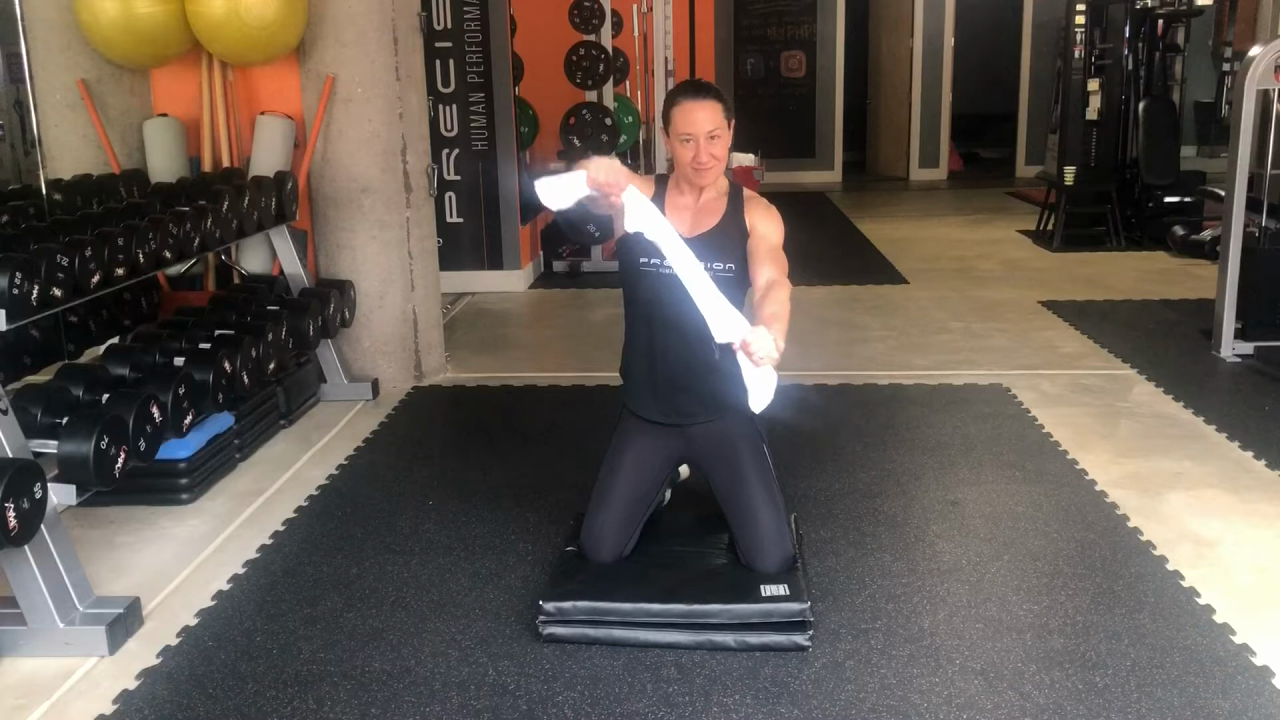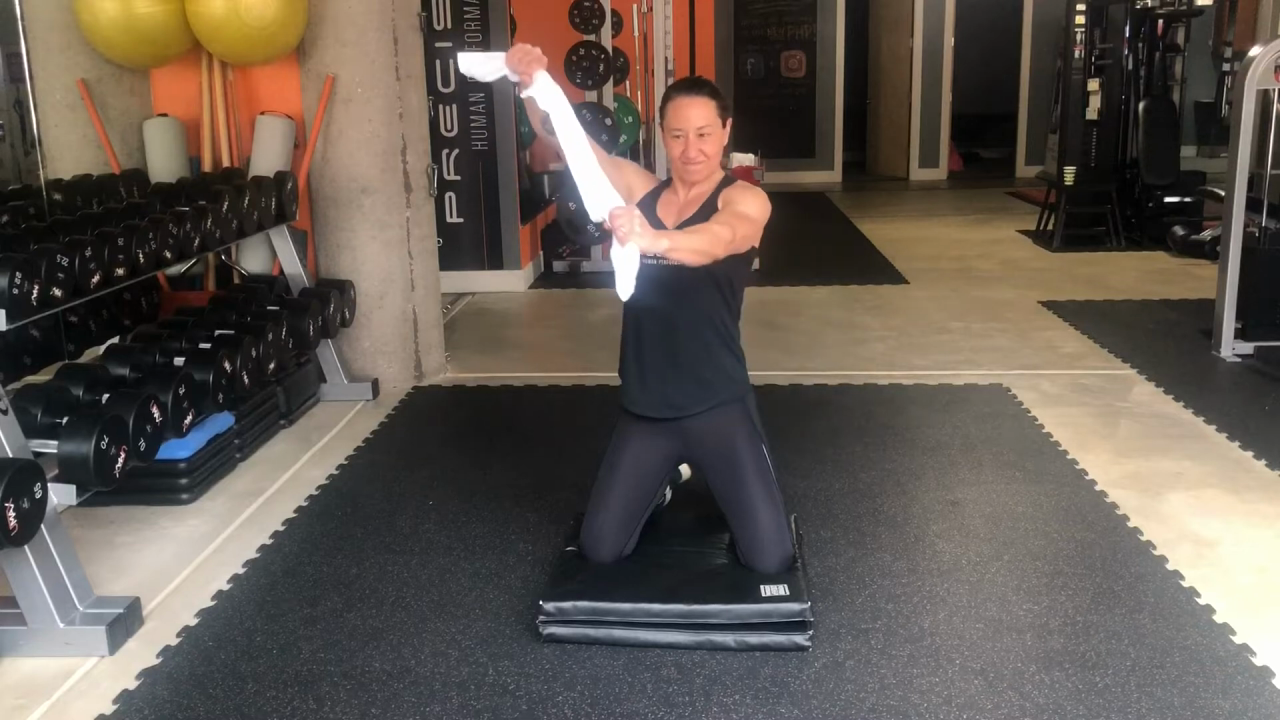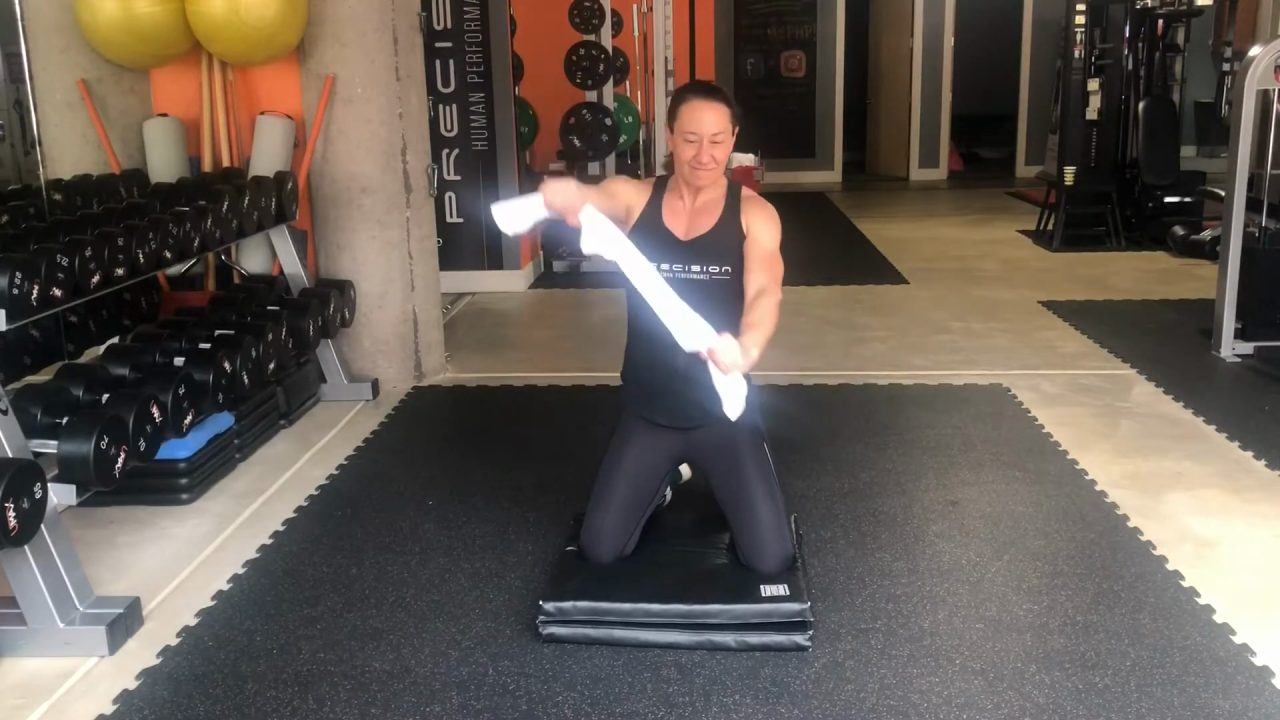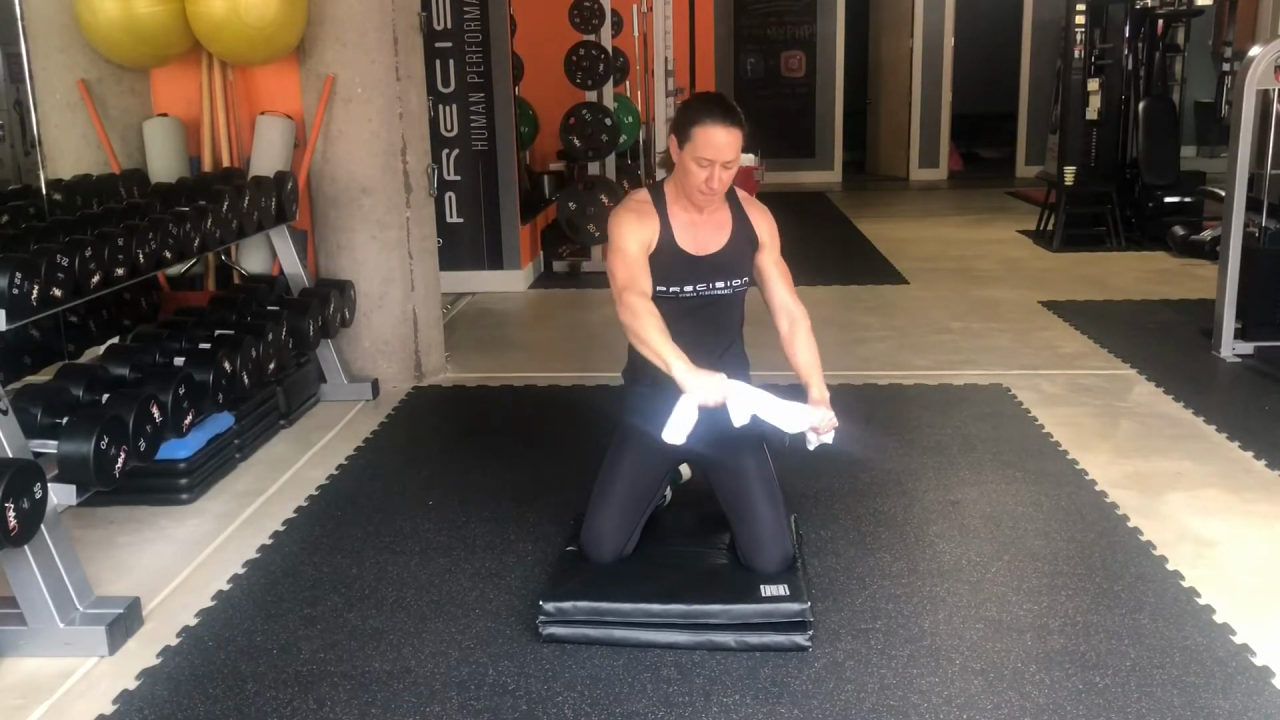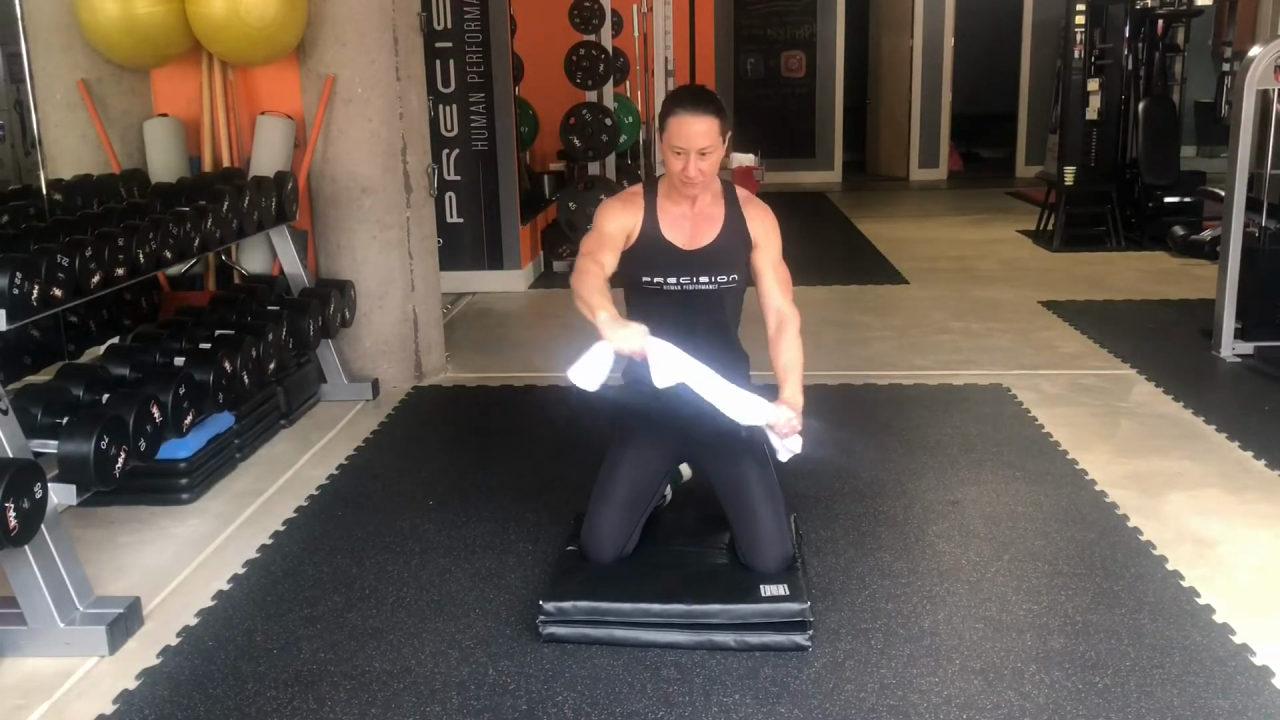
dt=1s
person 1, frame 1
left shoulder: (756, 214)
right shoulder: (636, 194)
left elbow: (773, 283)
right elbow: (597, 186)
left wrist: (771, 336)
right wrist: (595, 177)
left hip: (723, 410)
right hip: (646, 412)
left knee: (773, 559)
right knee: (599, 549)
left ankle: (707, 482)
right ankle: (660, 484)
person 1, frame 2
left shoulder: (745, 201)
right shoulder: (636, 187)
left elbow: (717, 241)
right elbow: (563, 135)
left wrist: (655, 240)
right wrist: (532, 84)
left hip: (719, 407)
right hip: (644, 408)
left knee: (771, 558)
right knee: (599, 549)
left ankle: (721, 486)
right ankle: (662, 482)
person 1, frame 3
left shoulder: (755, 213)
right shoulder: (633, 197)
left elbow: (765, 294)
right elbow: (582, 196)
left wrist: (744, 351)
right wrist: (560, 195)
left hip: (722, 410)
right hip: (647, 409)
left knee: (772, 559)
right knee: (599, 548)
left ankle: (715, 482)
right ankle: (660, 484)
person 1, frame 4
left shoulder: (754, 217)
right shoulder: (635, 217)
left elbow: (789, 312)
right elbow: (631, 302)
left wrist: (817, 392)
right wrist: (684, 372)
left hip: (729, 406)
right hip: (655, 404)
left knee: (771, 559)
right knee: (601, 549)
left ankle: (714, 480)
right ankle: (661, 482)
person 1, frame 5
left shoulder: (752, 215)
right shoulder: (626, 210)
left elbow: (782, 313)
right elbow: (588, 271)
left wrist: (791, 395)
right wrist: (609, 321)
right hip: (650, 401)
left knee: (772, 558)
right knee: (601, 548)
left ankle: (711, 480)
right ankle: (661, 483)
